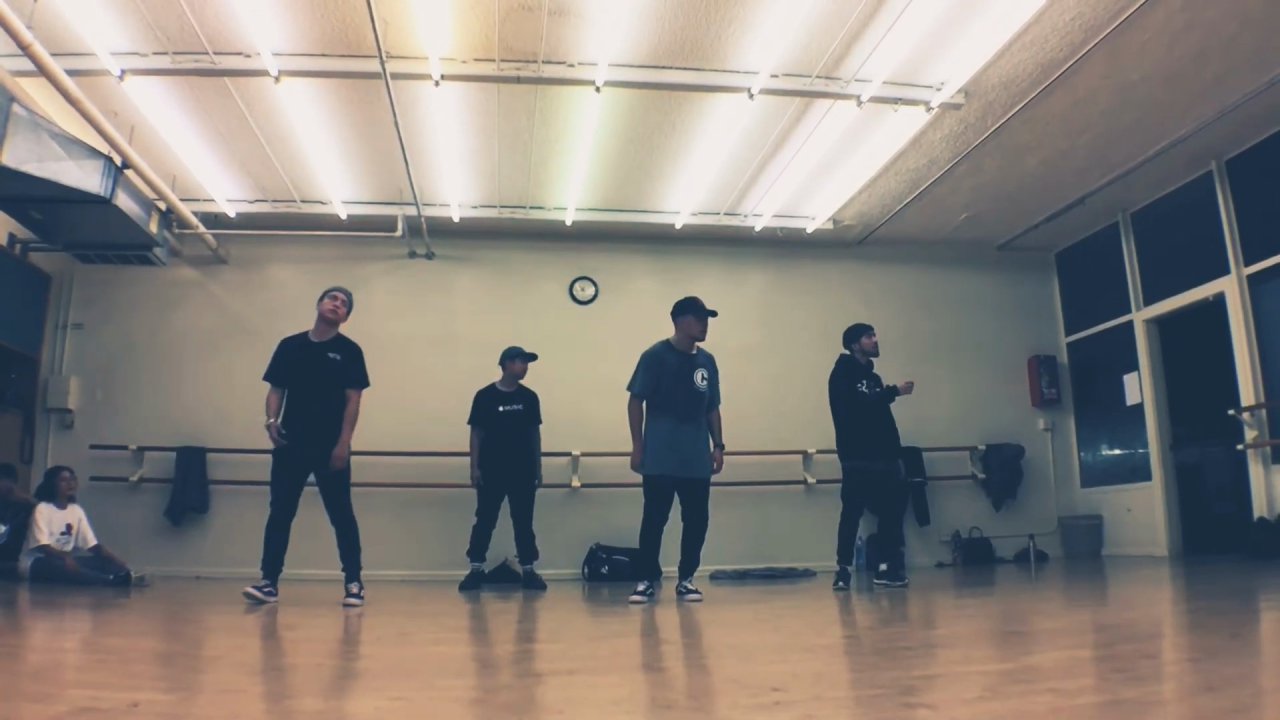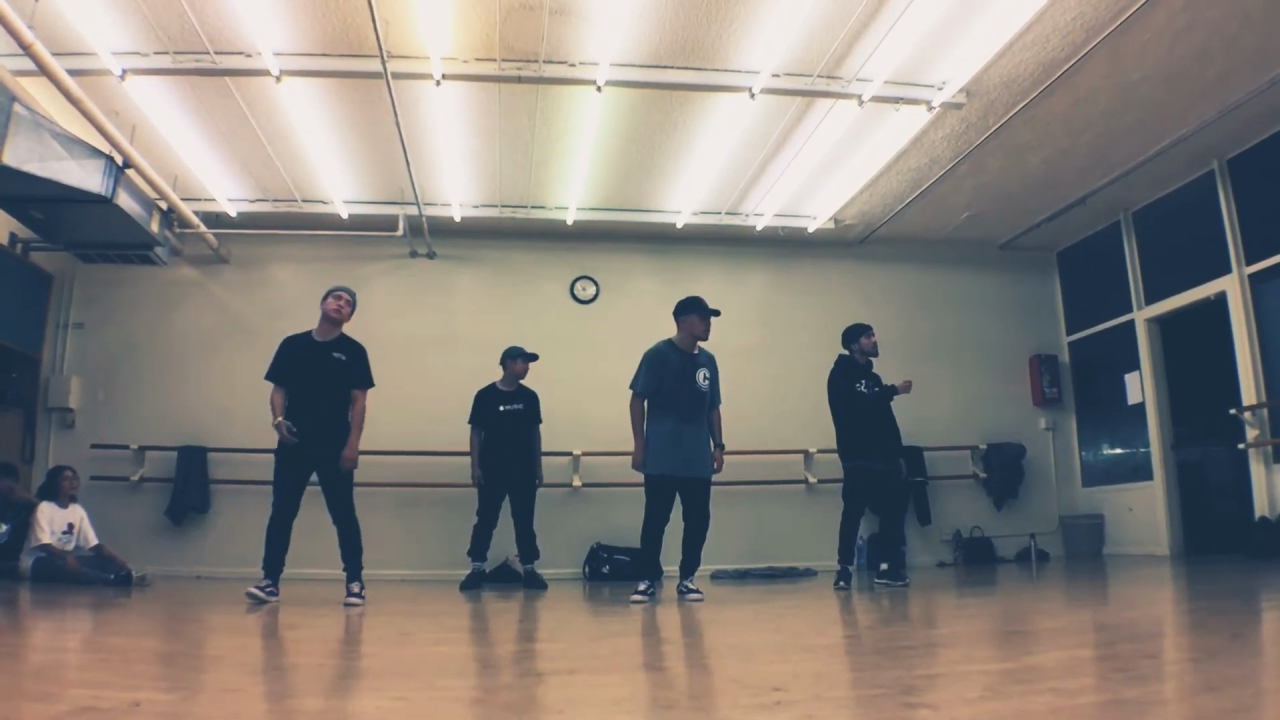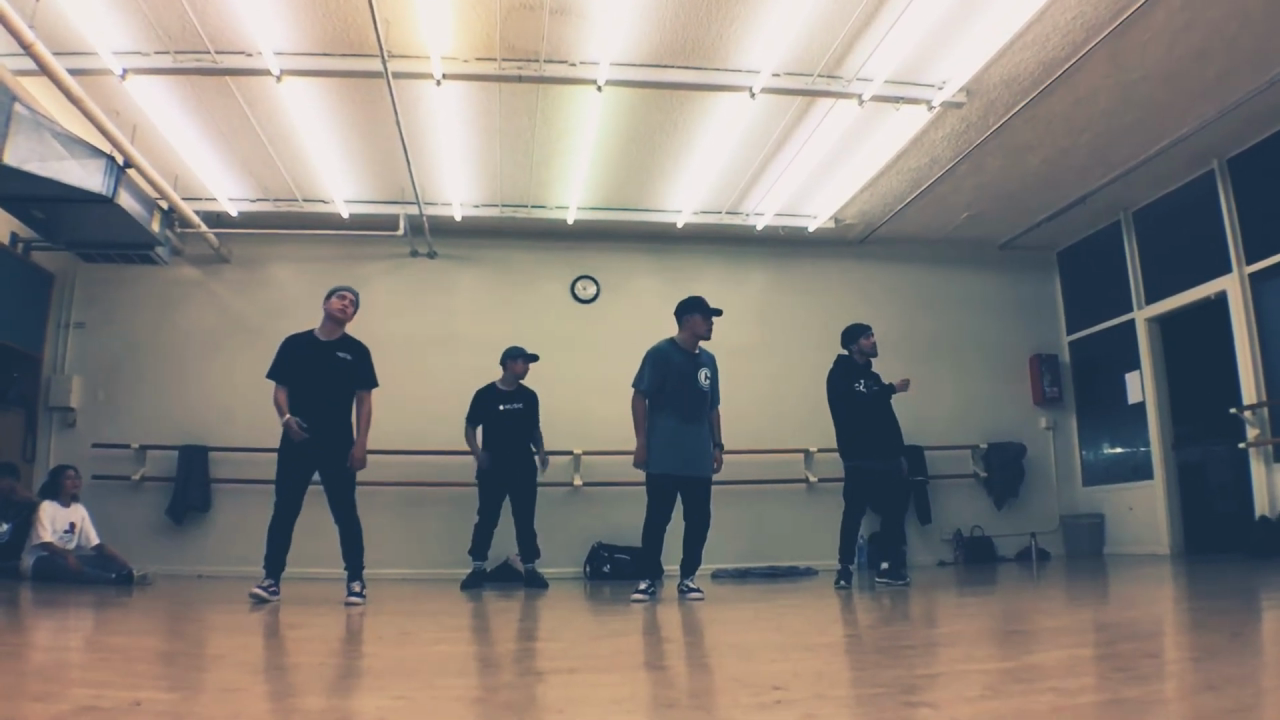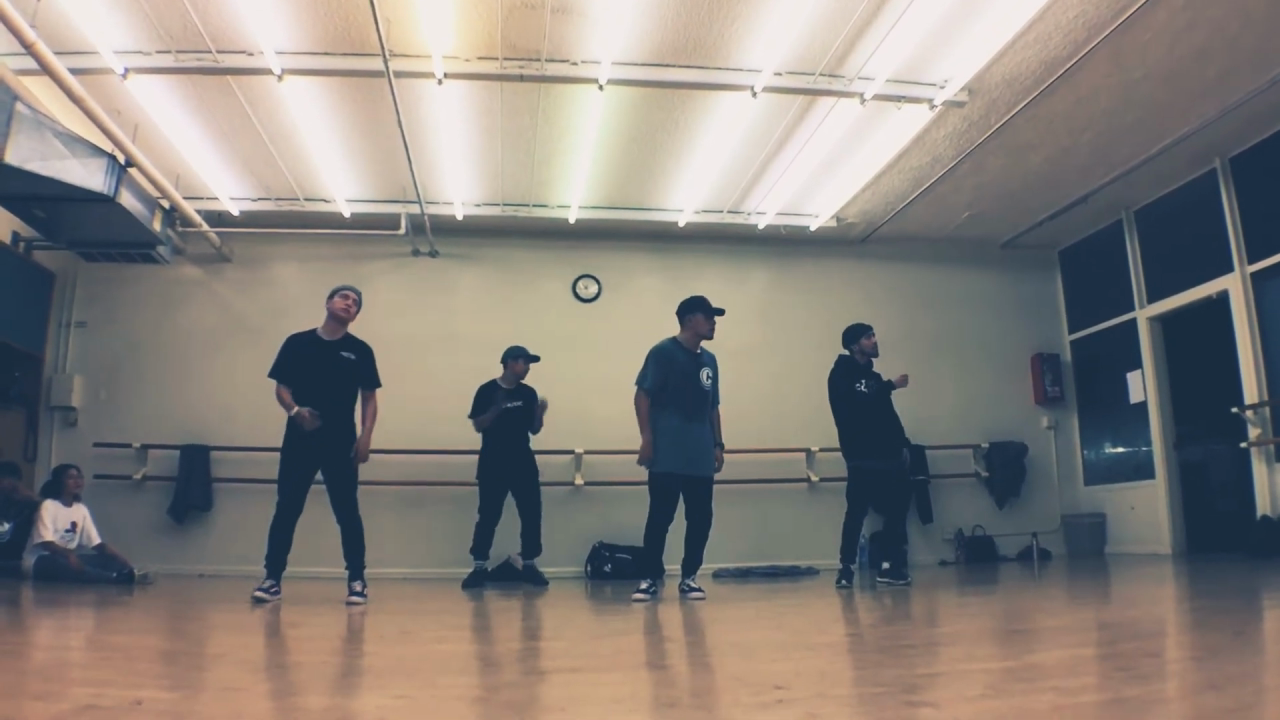
dt=0.1s
person 1, frame 1
left shoulder: (349, 351)
right shoulder: (289, 346)
left elbow: (352, 401)
right elbow: (276, 389)
left wrist: (344, 442)
right wrist: (271, 419)
left hip: (330, 446)
right hip: (290, 443)
left knee: (341, 514)
right knee: (280, 512)
left ankle: (353, 581)
right ankle: (269, 581)
person 1, frame 2
left shoulder: (353, 351)
right shoulder: (291, 345)
left elbow: (358, 401)
right elbow: (279, 388)
left wrist: (353, 443)
right wrist: (279, 419)
left hip: (335, 446)
right hip: (294, 443)
left knee: (343, 514)
right knee: (282, 511)
left ankle: (354, 581)
right ankle: (270, 580)
person 1, frame 3
left shoulder: (357, 351)
right shoulder: (294, 344)
left elbow: (364, 399)
right elbow: (280, 388)
left wrist: (361, 441)
right wrist: (286, 418)
left hip: (338, 445)
right hip: (296, 443)
left knee: (345, 513)
right knee: (284, 510)
left ankle: (356, 580)
right ankle: (271, 579)
person 1, frame 4
left shoulder: (360, 350)
right shoulder: (297, 343)
left elbow: (369, 398)
right elbow: (282, 386)
left wrist: (366, 435)
right wrist: (295, 411)
left hip: (341, 444)
right hip: (299, 441)
left knee: (347, 512)
right knee: (286, 510)
left ankle: (357, 580)
right ankle: (272, 579)
person 2, frame 1
left shoulder: (707, 361)
right shoulder: (656, 356)
right elbow: (635, 401)
left wrist: (718, 446)
right wrist: (638, 446)
left hip: (697, 458)
right hip: (660, 458)
left knee: (697, 520)
right knee: (654, 519)
left ankle: (686, 579)
right ankle: (647, 579)
person 2, frame 2
left shoulder: (708, 360)
right shoulder: (658, 355)
right elbow: (637, 400)
left wrist: (718, 446)
right wrist: (639, 445)
left hip: (698, 458)
right hip: (662, 457)
left knee: (698, 520)
right knee: (655, 519)
left ankle: (687, 579)
right ankle: (648, 579)
person 2, frame 3
left shoulder: (708, 360)
right shoulder: (660, 354)
right elbow: (640, 397)
left wrist: (717, 445)
right wrist: (641, 442)
left hip: (699, 457)
right hip: (664, 457)
left knee: (699, 519)
right knee: (657, 517)
left ankle: (687, 578)
right ankle: (649, 578)
person 2, frame 4
left shoulder: (709, 359)
right shoulder: (663, 352)
right elbow: (643, 396)
left wrist: (718, 445)
right wrist: (647, 438)
left hip: (700, 456)
right hip: (667, 455)
left knee: (701, 518)
right knee: (660, 516)
left ankle: (689, 577)
right ankle: (650, 578)
person 3, frame 1
left shoulder: (874, 378)
right shoulder: (842, 373)
right elbow: (858, 406)
left wrist: (896, 455)
right wrist: (894, 392)
left hip: (883, 457)
right hip: (857, 458)
left knee: (893, 510)
right knee: (852, 512)
left ankle: (887, 567)
right ankle: (843, 569)
person 3, frame 2
left shoulder: (874, 377)
right shoulder: (841, 374)
right elbow: (856, 406)
left wrist: (898, 453)
right wrist: (892, 391)
left hip: (883, 457)
right hip: (858, 457)
left knee: (894, 509)
right knee: (853, 511)
left ankle: (888, 567)
right ankle: (844, 569)
person 3, frame 3
left shoulder: (874, 377)
right shoulder: (840, 374)
left elbow: (888, 416)
right elbow: (855, 407)
left wrist: (898, 450)
right wrist: (891, 390)
left hip: (885, 456)
right hip: (859, 457)
left knee: (895, 509)
right knee: (854, 511)
left ankle: (888, 566)
right ankle: (845, 568)
person 3, frame 4
left shoulder: (875, 377)
right shoulder: (841, 374)
left elbow: (889, 414)
right elbow: (855, 406)
left wrist: (902, 444)
right wrist: (890, 386)
left hip: (888, 455)
right hip: (862, 457)
left knee: (897, 509)
right knee: (857, 511)
left ankle: (889, 566)
right ankle: (847, 567)
person 4, frame 1
left shoulder: (530, 397)
right shoulder: (484, 396)
left elbow: (534, 433)
right elbow: (476, 433)
left wrist: (538, 467)
right wrist: (474, 467)
left hip: (522, 468)
right hip: (491, 468)
left knee: (524, 521)
right knee: (485, 519)
left ankle: (528, 570)
right ankle: (476, 569)
person 4, frame 2
left shoulder: (530, 397)
right shoulder: (485, 395)
left elbow: (535, 433)
right elbow: (476, 432)
left wrist: (538, 466)
right wrist: (475, 466)
left hip: (523, 468)
right hip: (492, 468)
left knee: (525, 520)
right knee: (486, 519)
left ankle: (529, 569)
right ankle: (477, 569)
person 4, frame 3
left shoulder: (529, 396)
right shoulder: (485, 394)
left elbow: (534, 430)
right elbow: (470, 429)
left wrist: (541, 451)
right wrist: (477, 452)
left hip: (523, 467)
right hip: (492, 467)
left knee: (525, 519)
right knee: (487, 518)
left ankle: (529, 568)
right ankle: (478, 568)
person 4, frame 4
left shoulder: (528, 394)
right shoulder: (487, 391)
left elbow: (534, 429)
right elbow: (478, 425)
left wrist: (539, 414)
right wrist: (497, 409)
left hip: (523, 464)
right hip: (493, 464)
left knee: (532, 514)
right knee: (488, 516)
left ankle: (529, 565)
right ankle: (479, 567)
